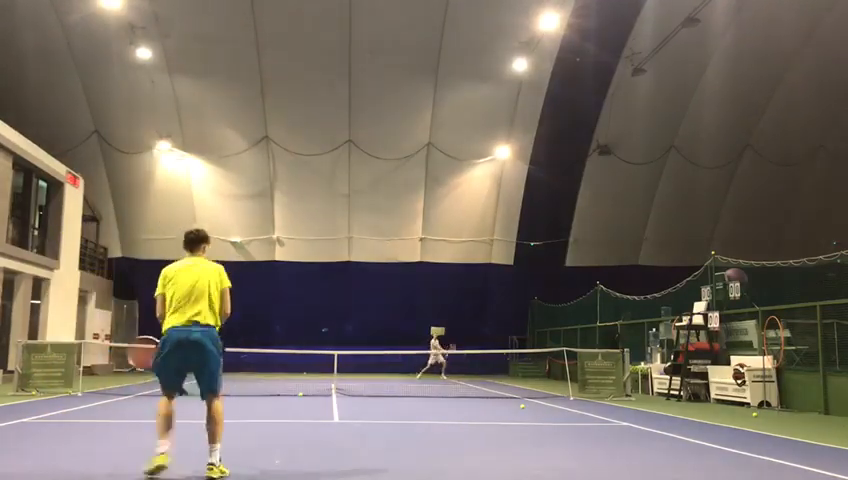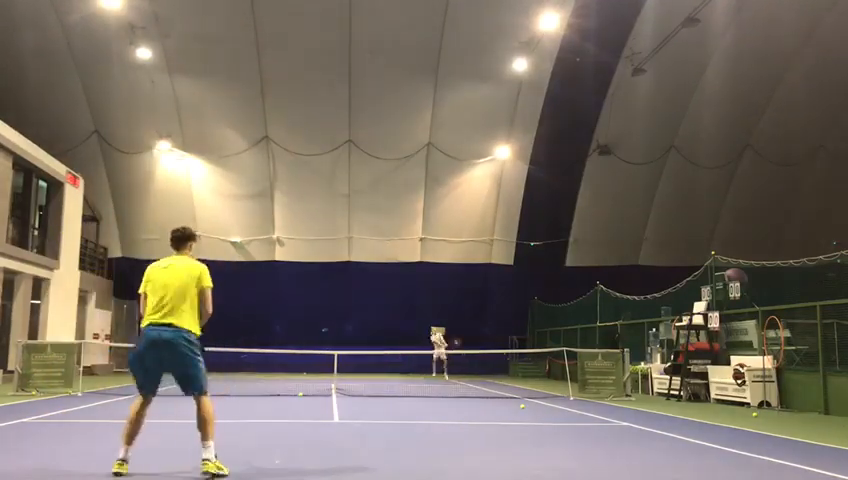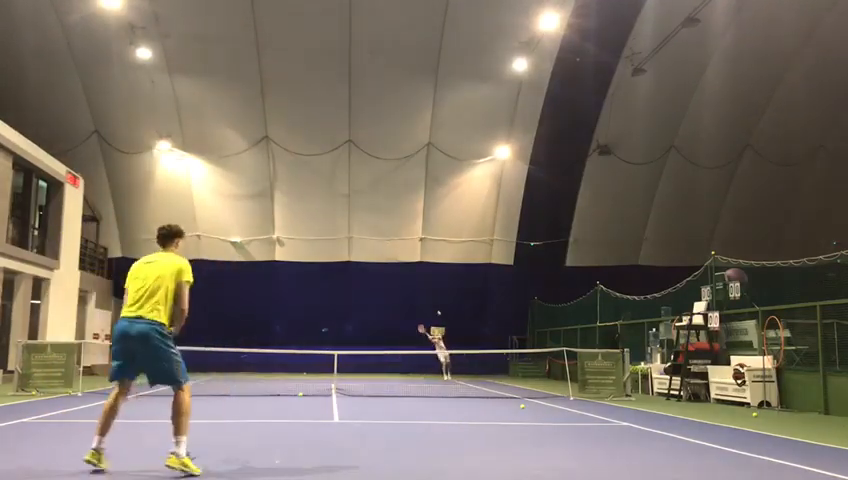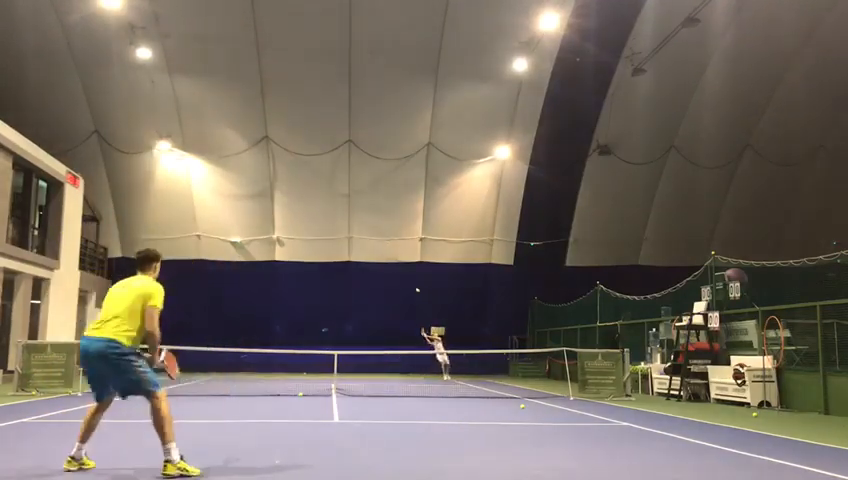
dt=0.2s
person 1, frame 1
left shoulder: (168, 271)
right shoulder: (217, 270)
left elbow: (160, 312)
right elbow: (226, 311)
left hip: (175, 334)
right hip: (206, 335)
left knee: (167, 396)
right knee: (213, 398)
left ankle: (161, 453)
person 1, frame 2
left shoulder: (153, 269)
right shoulder: (199, 268)
left elbow: (143, 309)
right elbow: (208, 311)
left hip: (151, 334)
right hip: (182, 335)
left knee: (144, 398)
right knee: (202, 396)
left ankle: (122, 459)
right ankle: (209, 458)
person 1, frame 3
left shoulder: (138, 264)
right shoulder: (181, 264)
left elbow: (127, 301)
right elbow: (182, 308)
right wrist: (173, 330)
left hip: (125, 326)
right hip: (153, 329)
left knee: (121, 389)
right knee: (182, 388)
left ankle: (96, 450)
right ankle: (179, 454)
person 1, frame 4
left shoulder: (118, 285)
right shoulder: (154, 288)
right elbow: (151, 329)
right wrist: (153, 355)
left hip: (88, 343)
right hip: (113, 347)
left knee: (103, 402)
right knee: (158, 396)
left ankle: (75, 456)
right ankle: (172, 460)
